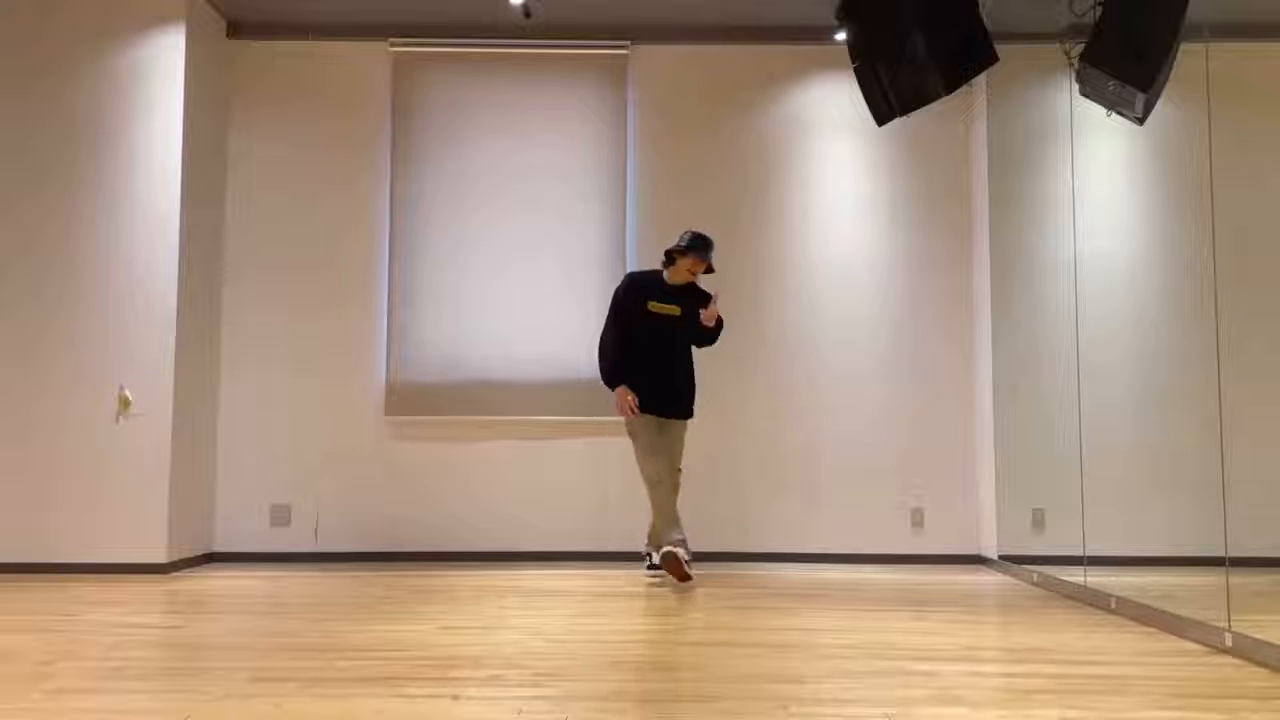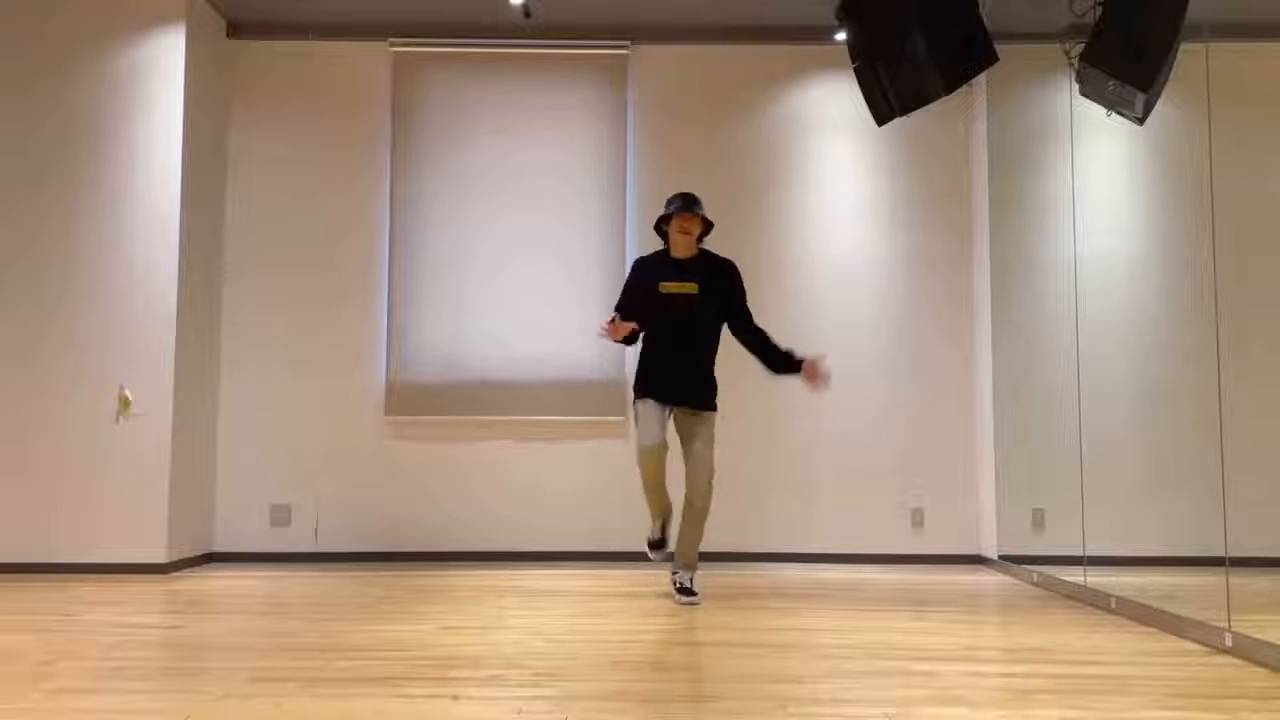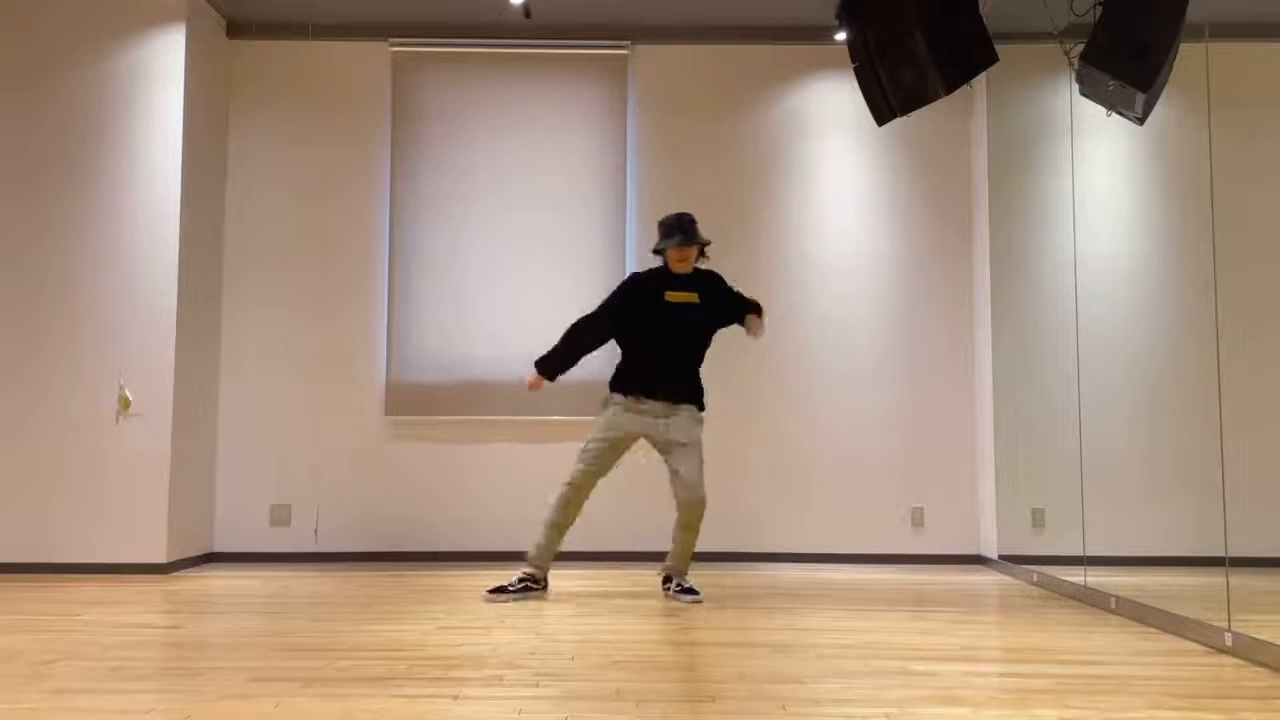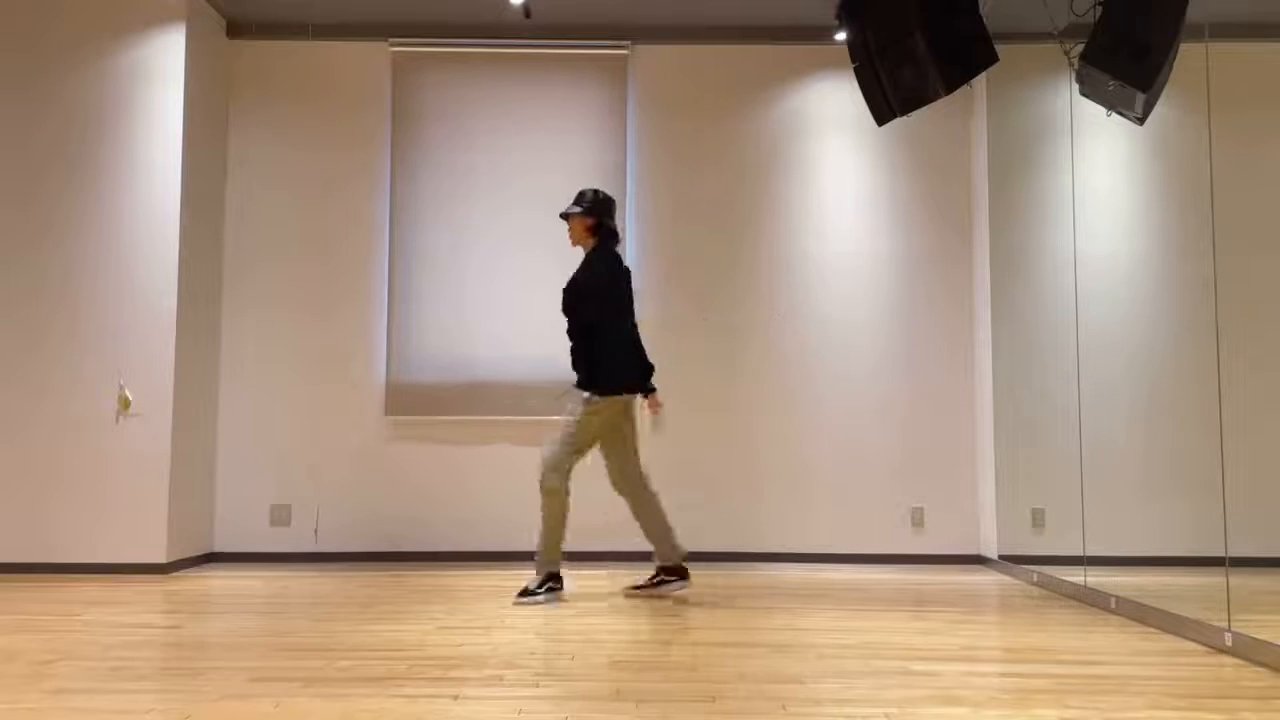
dt=0.7s
person 1, frame 1
left shoulder: (700, 298)
right shoulder: (635, 285)
left elbow: (702, 340)
right elbow: (611, 339)
left wrist: (712, 325)
right wrist: (617, 383)
left hip: (677, 399)
right hip: (639, 397)
left knee: (669, 475)
right knee: (656, 473)
left ankle: (656, 547)
right ankle: (674, 547)
person 1, frame 2
left shoulder: (723, 272)
right shoulder: (646, 270)
left elbow: (747, 331)
right elbow: (629, 324)
left wrist: (794, 365)
right wrist: (621, 330)
left hip: (698, 391)
right hip: (653, 388)
left knee: (700, 484)
right knee: (650, 449)
left ankle: (684, 572)
right ankle: (660, 516)
person 1, frame 3
left shoulder: (711, 287)
right shoulder: (644, 285)
left elbow: (739, 307)
right elbow: (594, 325)
left wrist: (752, 314)
right wrist: (546, 368)
left hip: (681, 409)
right hip: (628, 402)
left knee: (693, 497)
right knee: (578, 480)
left ankle: (676, 575)
right ankle: (534, 574)
person 1, frame 4
left shoulder: (601, 264)
right shoulder: (602, 265)
left elbow: (614, 324)
right elbow: (615, 326)
right wrist: (644, 385)
left hip: (604, 385)
right hip: (615, 386)
left knee: (554, 467)
right knee: (629, 479)
left ankle: (549, 574)
right ankle: (671, 566)
